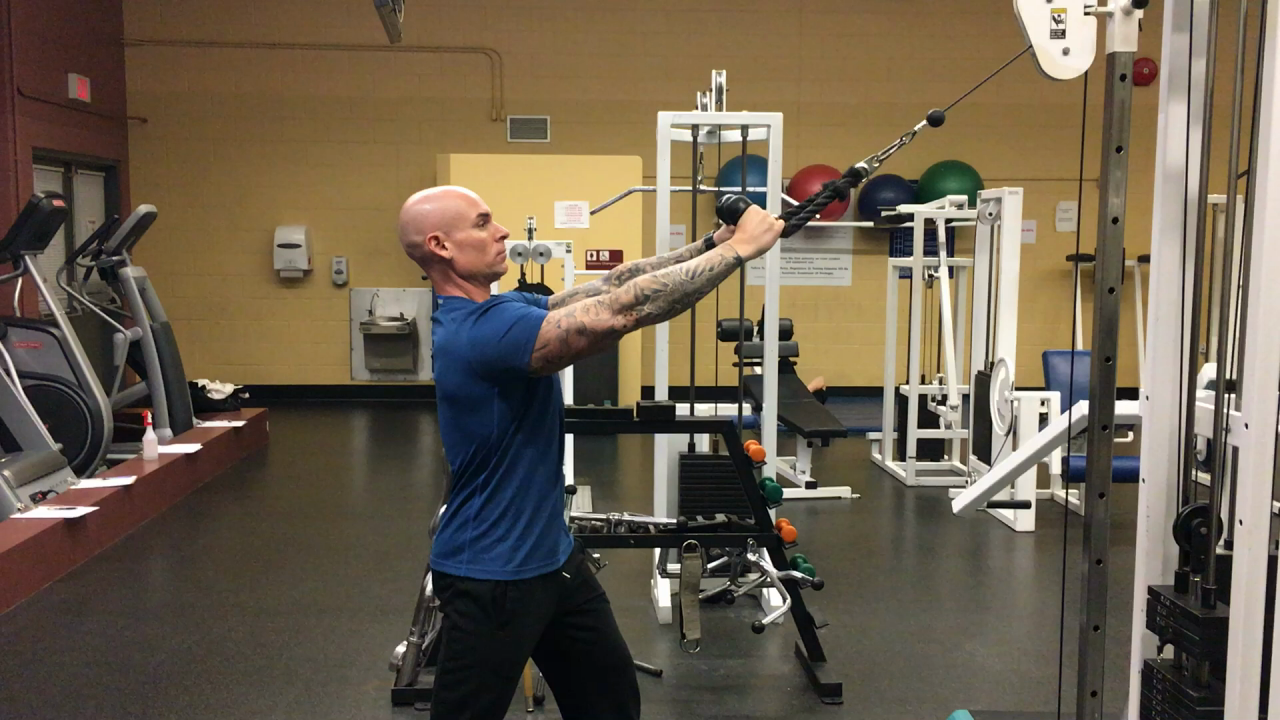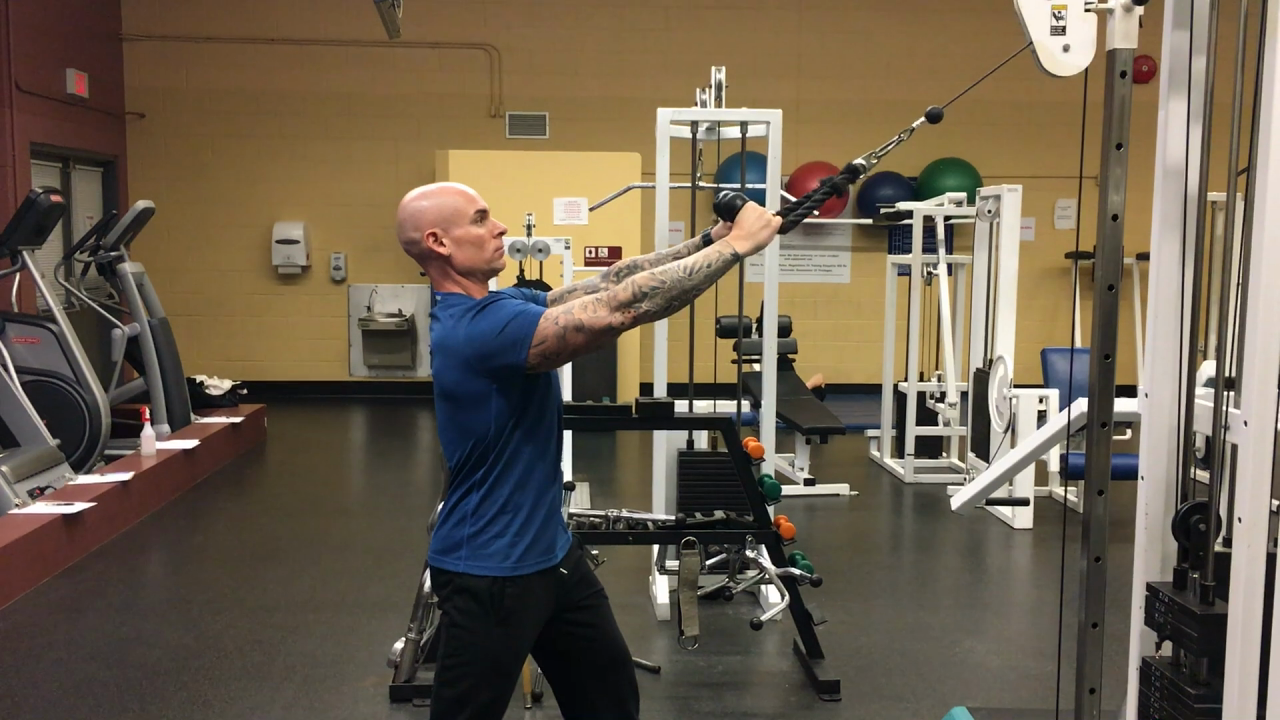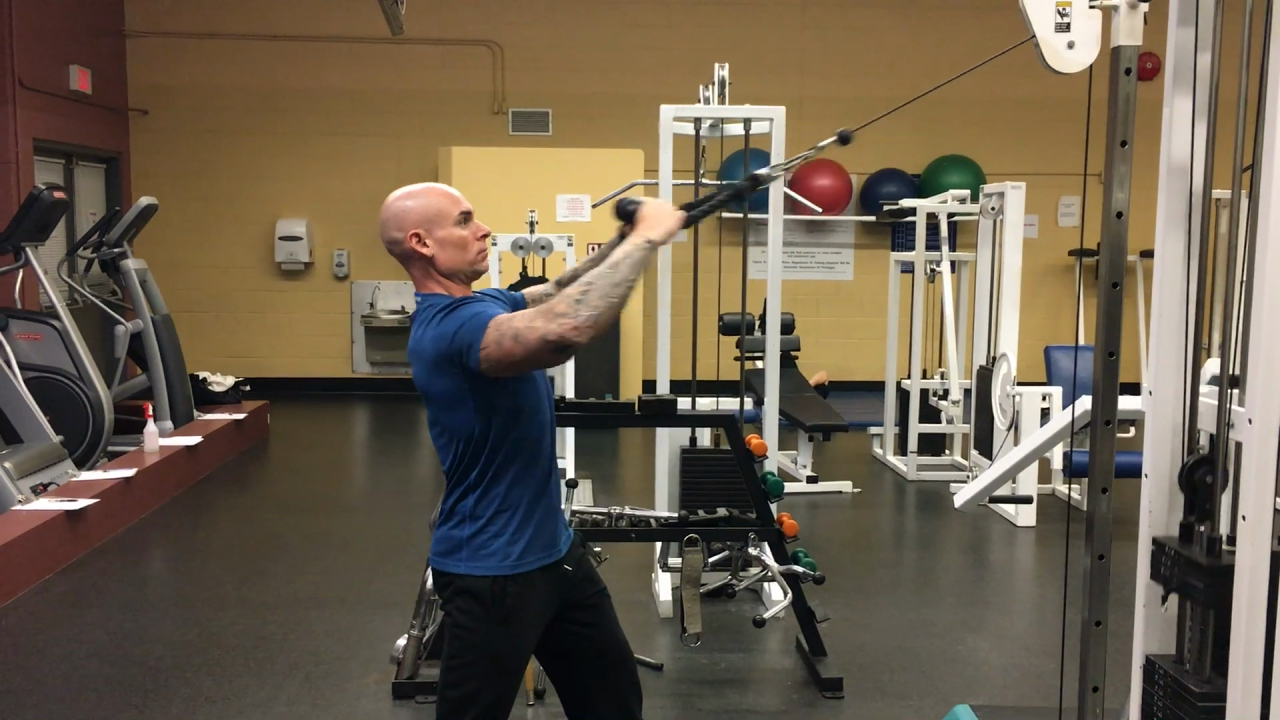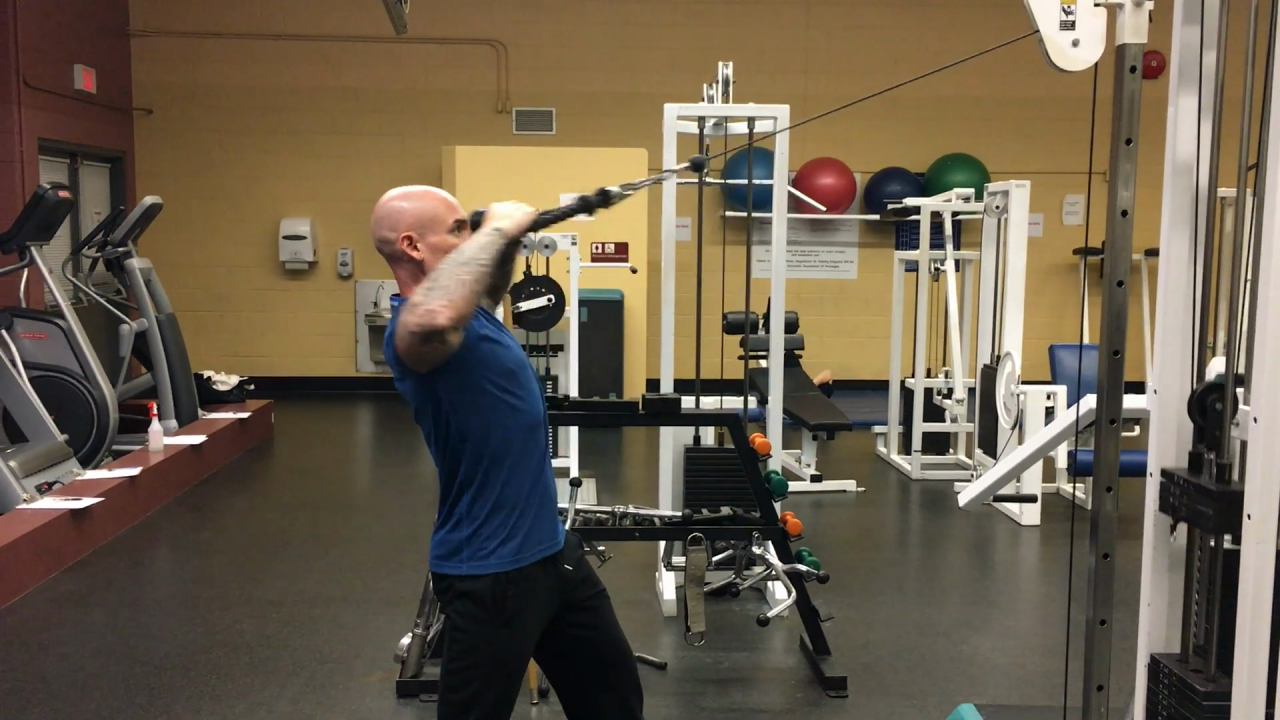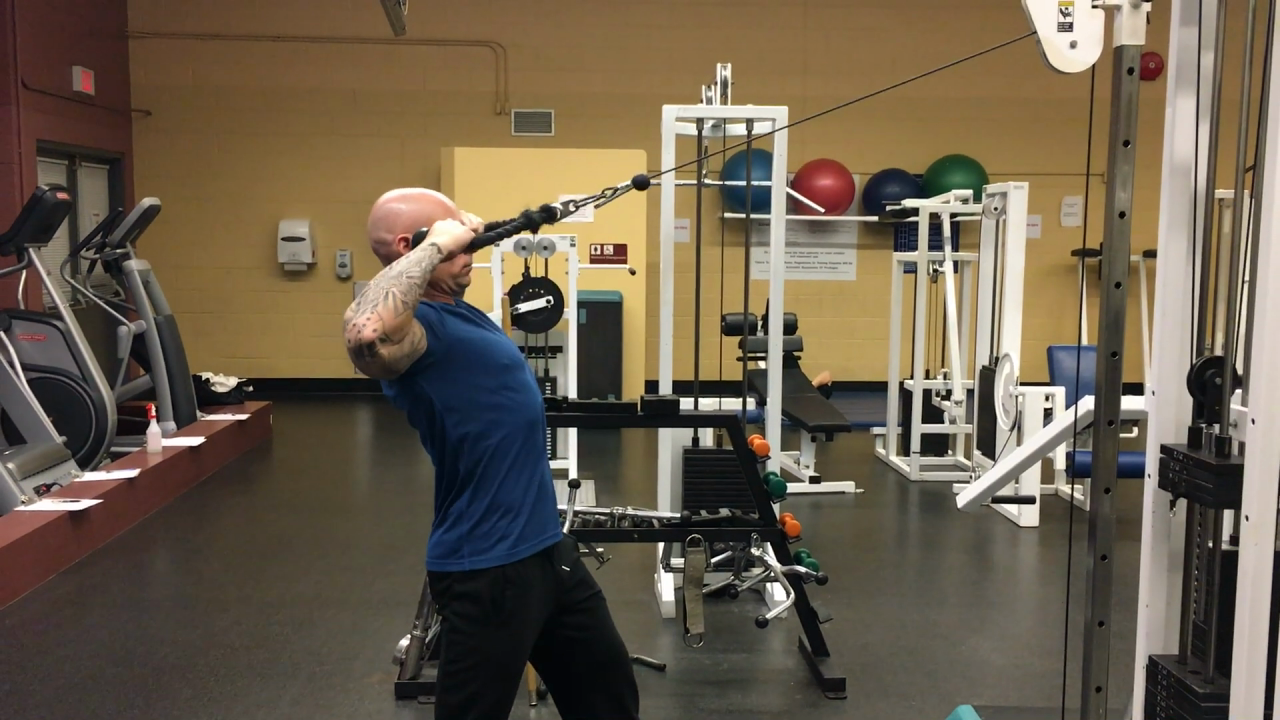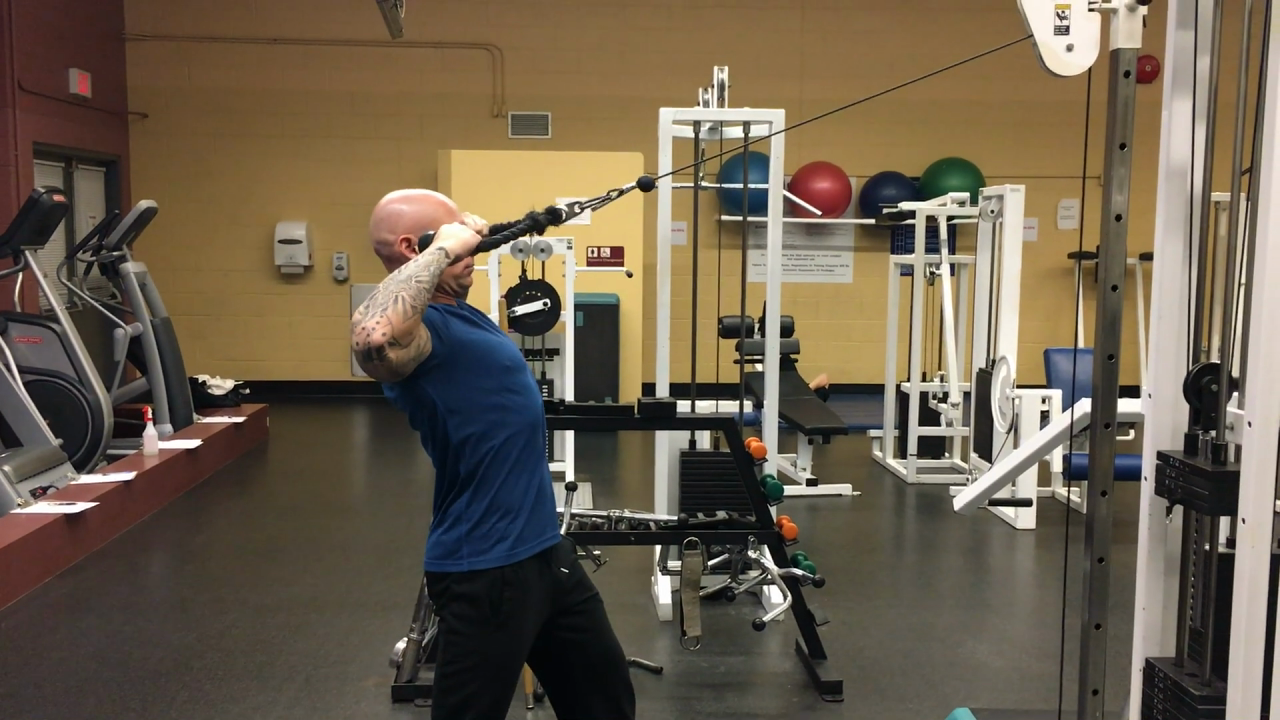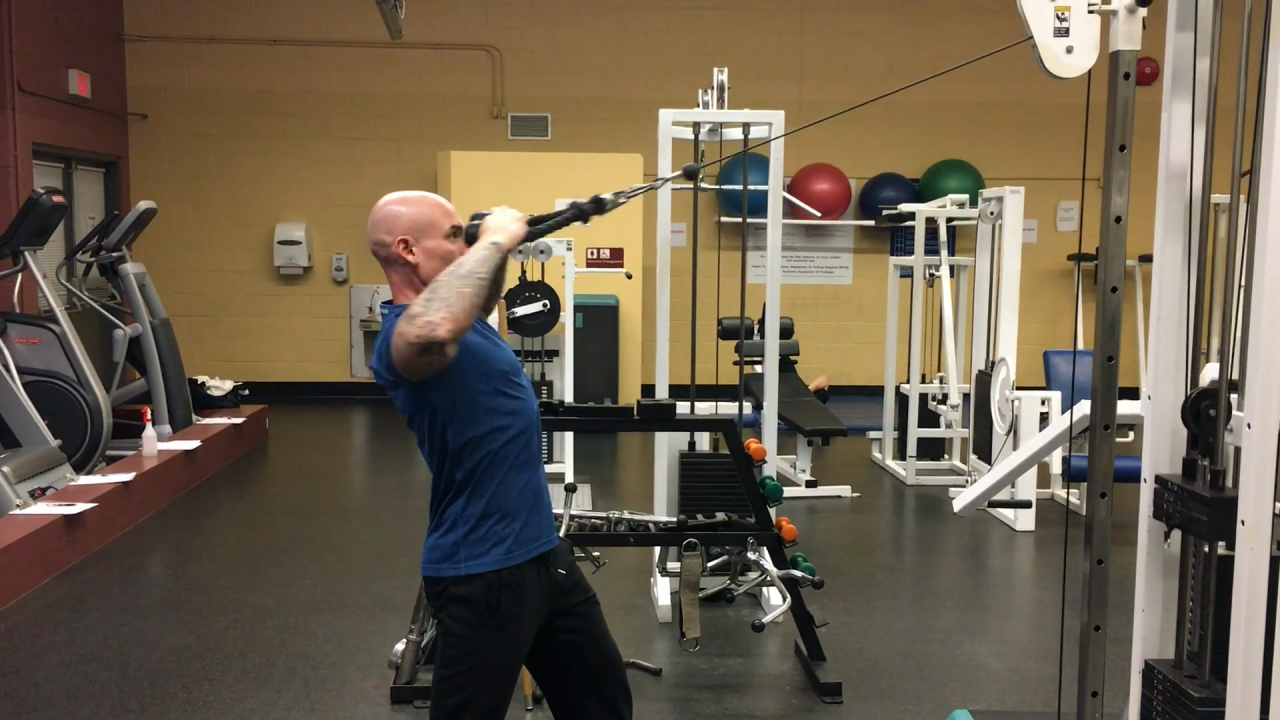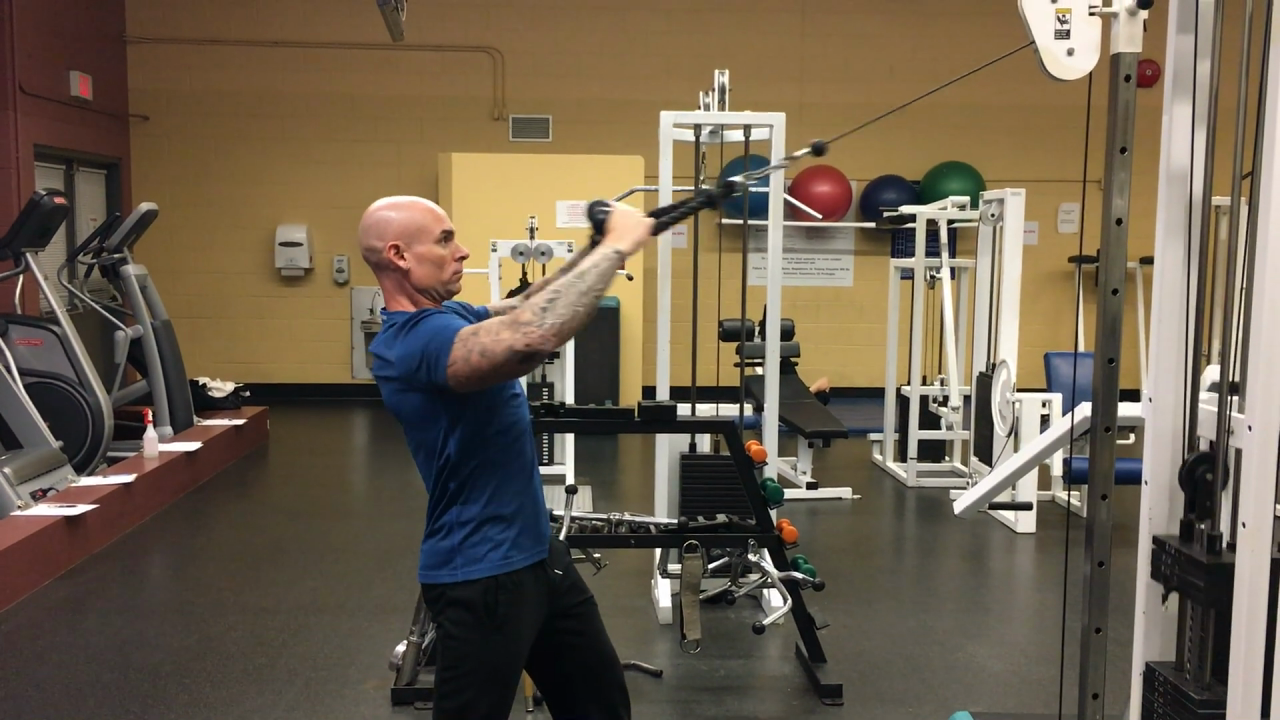
dt=0.3s
person 1, frame 1
left shoulder: (491, 311)
right shoulder: (481, 331)
left elbow: (605, 288)
right elbow: (620, 313)
left wrist: (710, 244)
right wrist: (737, 250)
left hip: (551, 555)
right hip: (492, 574)
person 1, frame 2
left shoulder: (493, 306)
right shoulder: (478, 328)
left elbow: (603, 285)
right elbow: (619, 310)
left wrist: (709, 239)
right wrist: (735, 246)
left hip: (549, 551)
right hip: (490, 570)
person 1, frame 3
left shoulder: (483, 304)
right shoulder: (450, 328)
left elbow: (560, 294)
right elbow: (570, 327)
left wrist: (630, 238)
right wrist: (644, 237)
left hip: (550, 547)
right hip: (492, 569)
person 1, frame 4
left shoulder: (461, 308)
right shoulder: (419, 328)
left elbow: (487, 289)
right elbow: (434, 317)
left wrist: (505, 236)
right wrist: (498, 228)
left hip: (550, 546)
right hip: (491, 570)
person 1, frame 5
left shoulder: (449, 312)
right shoulder: (412, 329)
right elbow: (365, 332)
left wrist: (463, 237)
right wrist: (437, 244)
left hip: (546, 546)
right hip: (488, 566)
person 1, frame 6
left shoulder: (451, 314)
right shoulder: (416, 329)
right elbow: (373, 336)
left wrist: (467, 240)
right wrist: (444, 249)
left hip: (544, 548)
right hip: (486, 568)
person 1, frame 7
left shoulder: (437, 316)
right shoulder: (409, 334)
left elbow: (476, 304)
right elbow: (436, 331)
left wrist: (497, 241)
right wrist: (493, 242)
left hip: (539, 548)
right hip: (483, 570)
person 1, frame 8
left shoulder: (446, 319)
right shoulder: (415, 342)
left elbow: (524, 312)
right elbow: (534, 337)
left wrist: (603, 247)
right wrist: (617, 245)
left hip: (536, 552)
right hip: (481, 575)
